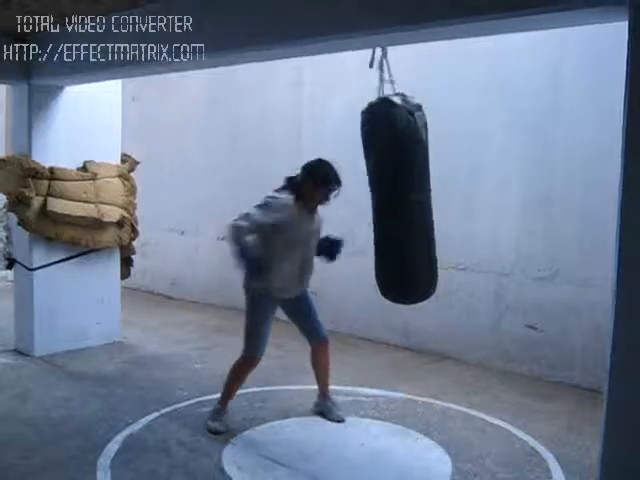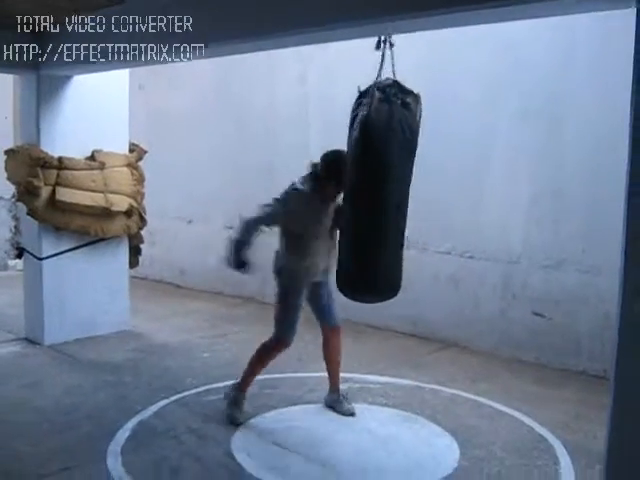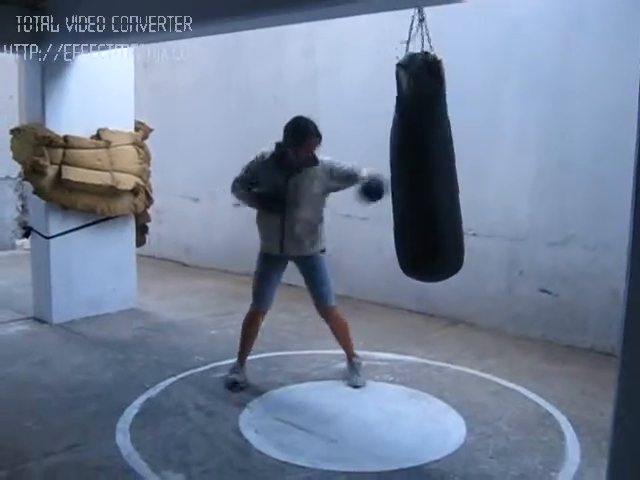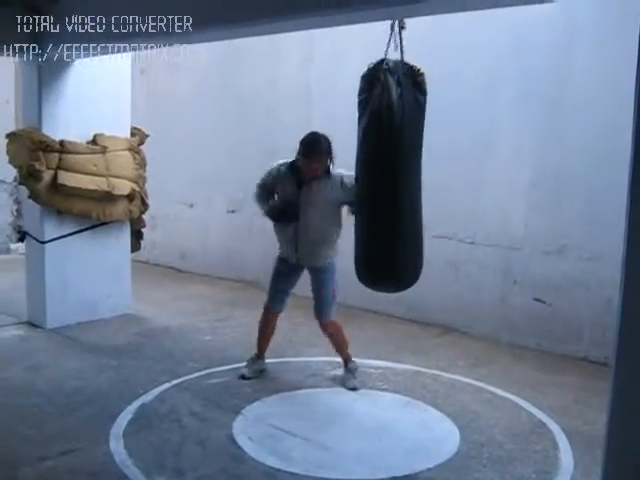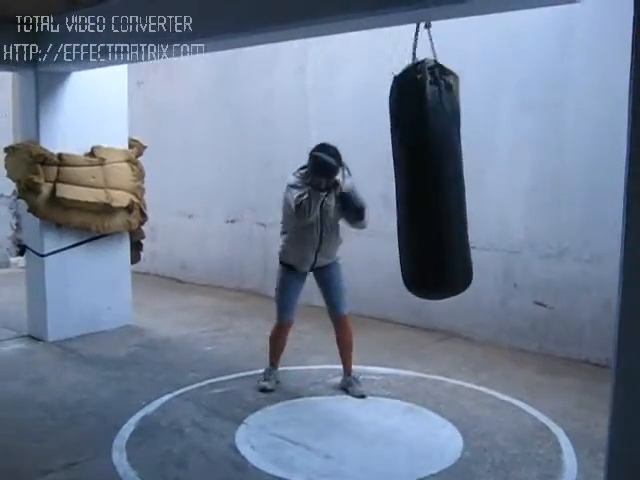
dt=1s
person 1, frame 1
left shoulder: (308, 210)
right shoulder: (278, 204)
right elbow: (240, 227)
left wrist: (323, 244)
right wrist: (250, 258)
left hip: (294, 289)
right hip: (264, 290)
left knee: (321, 342)
right knee: (252, 356)
left ankle: (323, 400)
right ankle: (220, 409)
person 1, frame 2
left shoulder: (331, 198)
right shoulder: (298, 194)
right elbow: (260, 217)
left wrist: (340, 217)
right wrist: (239, 245)
left hip: (318, 273)
right hip: (292, 273)
left knee: (333, 330)
right knee: (282, 339)
left ankle: (334, 393)
right ankle: (238, 392)
person 1, frame 3
left shoulder: (322, 168)
right shoulder: (265, 162)
left elbow: (354, 174)
right elbow: (238, 187)
left wrist: (368, 179)
right wrist: (257, 198)
left hip: (309, 249)
right hip: (272, 248)
left knee: (328, 309)
right knee: (258, 309)
left ankle: (353, 361)
right ankle: (239, 365)
person 1, frame 4
left shoulder: (337, 181)
right shoulder: (280, 172)
right elbow: (261, 192)
right wrist: (273, 209)
left hip: (322, 258)
right hip: (289, 255)
left knee: (325, 319)
right knee: (271, 309)
left ankle: (349, 365)
right ankle: (258, 359)
person 1, frame 5
left shoulder: (340, 187)
right shoulder: (297, 183)
left elbow: (359, 222)
right elbow: (302, 213)
left wrist: (356, 210)
right wrist: (317, 185)
left hip: (327, 260)
right hip: (293, 261)
left knee: (341, 317)
right knee: (284, 322)
left ankle: (348, 376)
right ankle: (271, 371)
